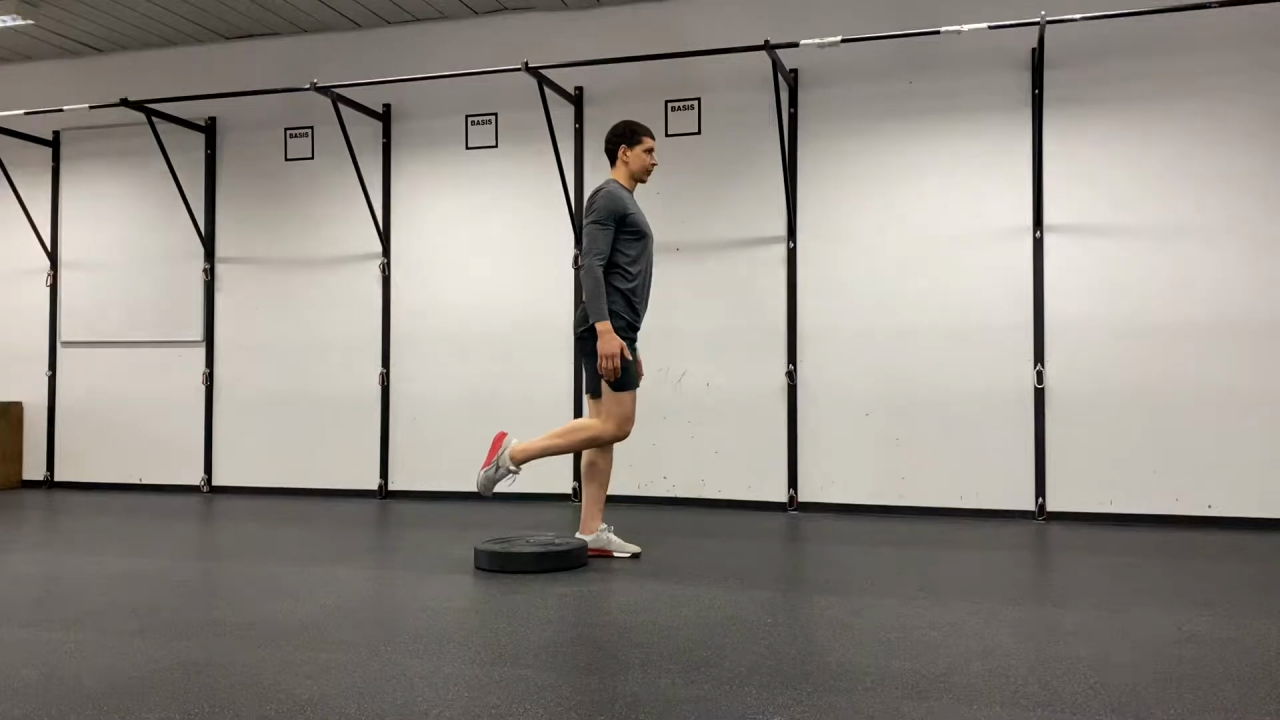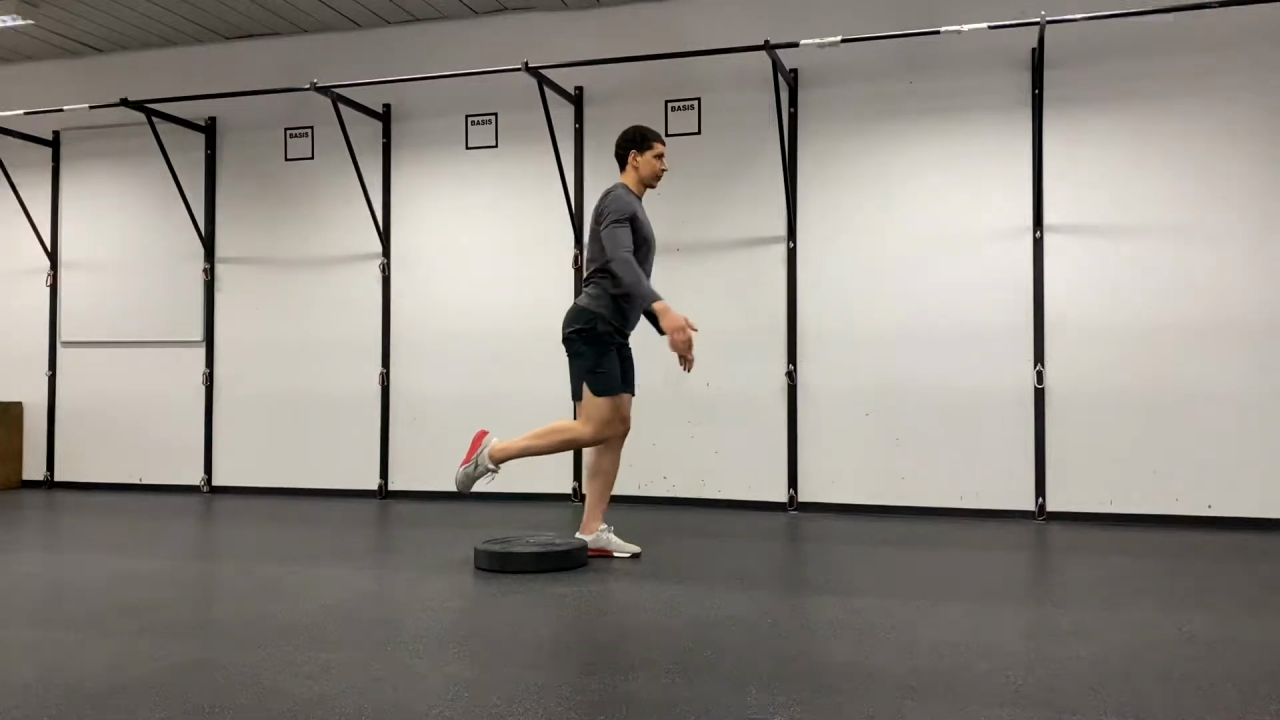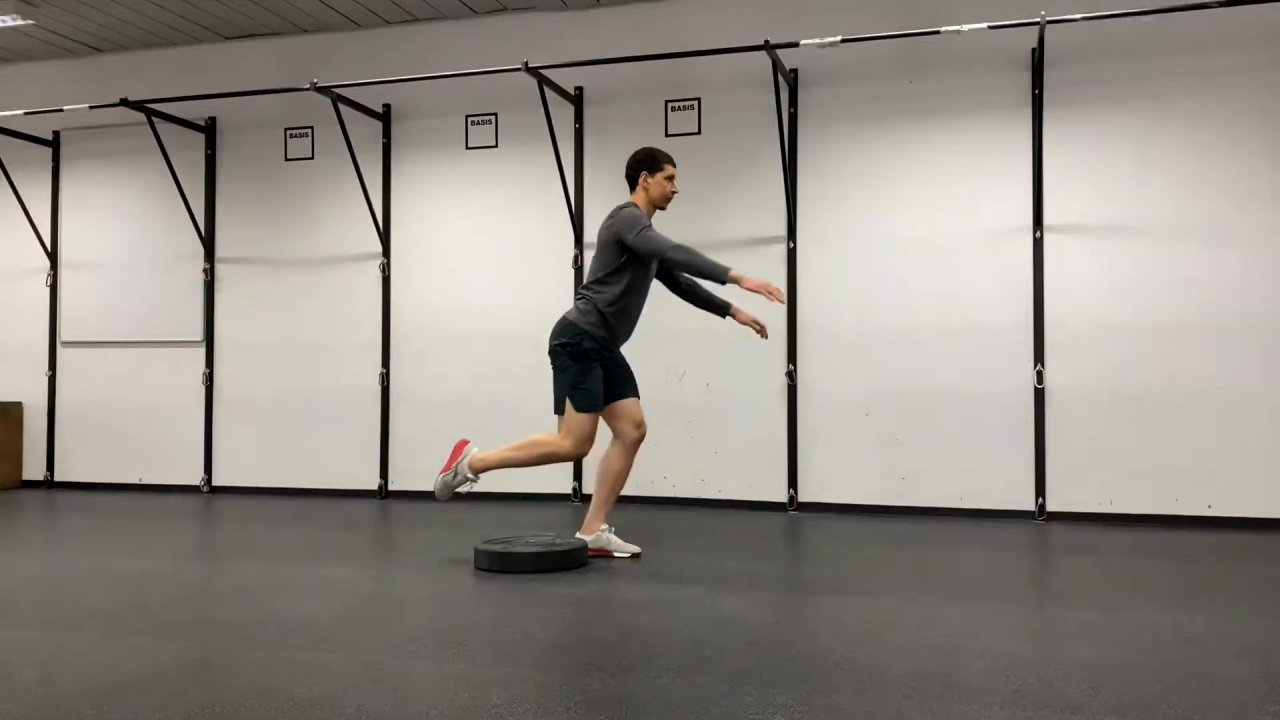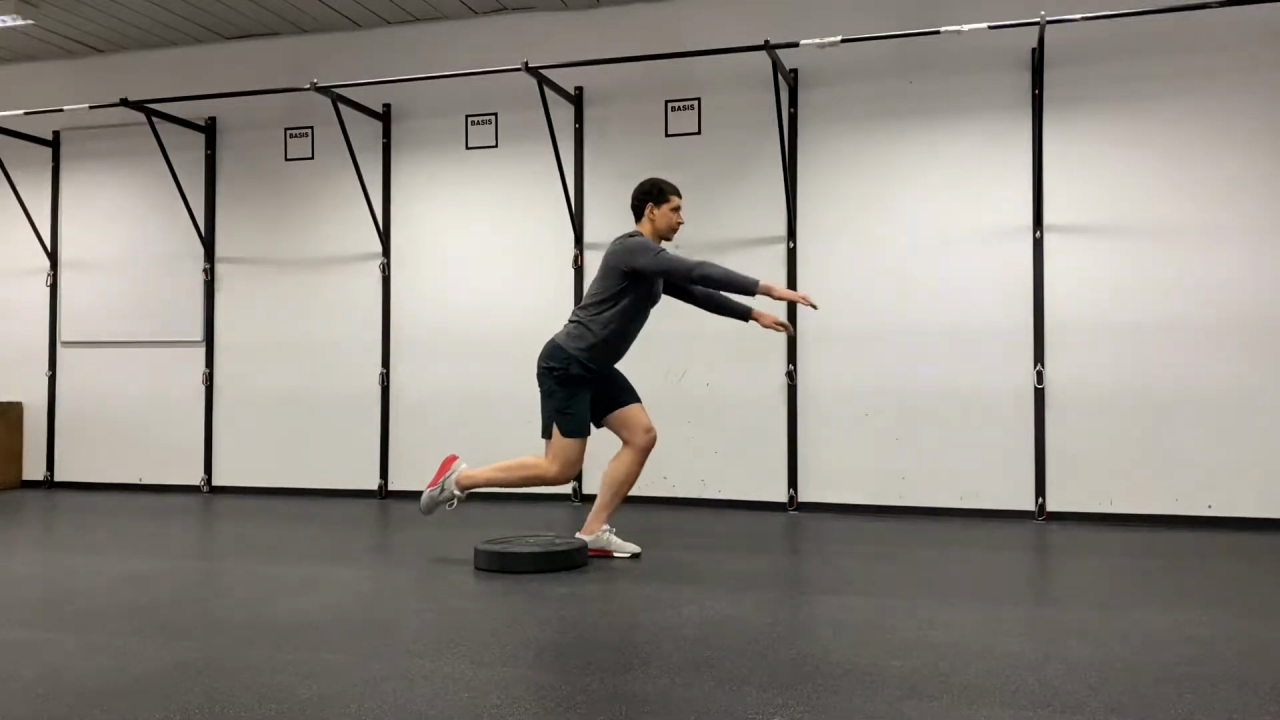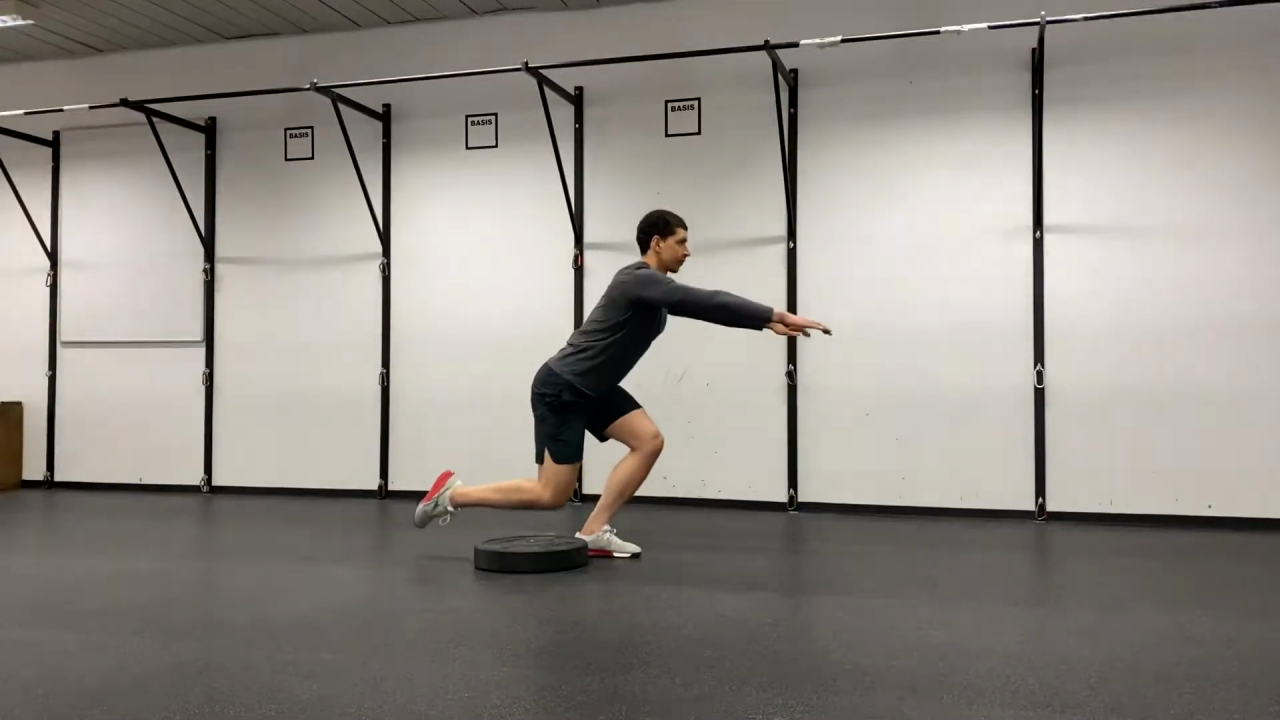
dt=0.4s
person 1, frame 1
left shoulder: (625, 205)
right shoulder: (608, 198)
right elbow: (591, 267)
left wrist: (628, 343)
right wrist: (606, 329)
left hip: (616, 329)
right hip: (606, 327)
left knee: (605, 429)
right knee: (614, 426)
left ankle: (591, 532)
right ankle: (513, 453)
person 1, frame 2
left shoulder: (632, 210)
right shoulder: (618, 202)
left elbow: (635, 275)
right elbow: (619, 266)
left wrist: (669, 327)
right wrist: (663, 311)
left hip: (610, 333)
right hip: (592, 327)
left knee: (616, 428)
right knee: (593, 428)
left ankle: (592, 532)
right ankle: (491, 452)
person 1, frame 3
left shoulder: (641, 232)
right shoulder: (627, 219)
left elbow: (678, 279)
right elbow: (676, 254)
left wrist: (732, 311)
right wrist: (738, 277)
left hip: (602, 347)
right hip: (578, 342)
left knee: (632, 430)
right knee: (572, 445)
left ankle: (593, 531)
right ankle: (471, 462)
person 1, frame 4
left shoulder: (651, 264)
right shoulder: (632, 248)
left elbow: (695, 290)
right elbow: (696, 272)
left wrist: (753, 313)
right wrist: (766, 287)
left hip: (593, 367)
right hip: (566, 365)
left knee: (642, 436)
right knee: (559, 469)
left ankle: (594, 532)
right ankle: (459, 478)
person 1, frame 5
left shoulder: (655, 290)
right shoulder: (639, 281)
left elbow: (705, 308)
right elbow: (708, 302)
left wrist: (768, 323)
right wrist: (779, 314)
left hip: (590, 387)
right hip: (560, 389)
left knee: (649, 440)
right knee: (551, 494)
left ankle: (594, 533)
right ankle: (452, 494)
